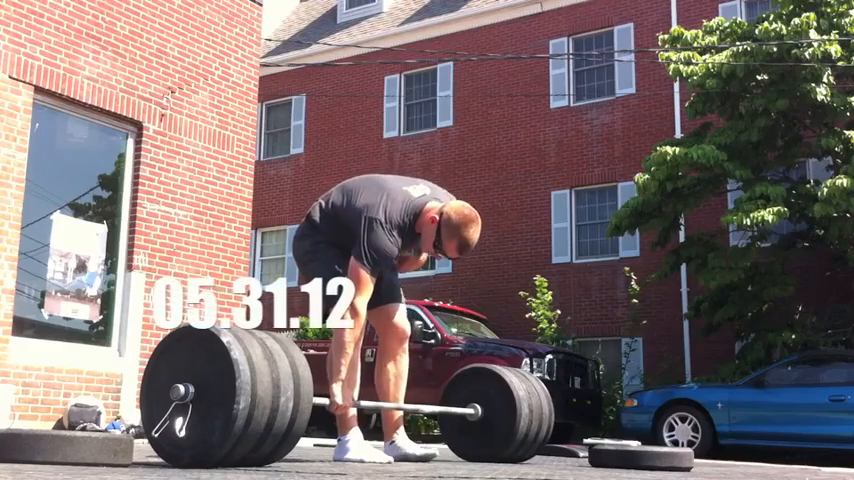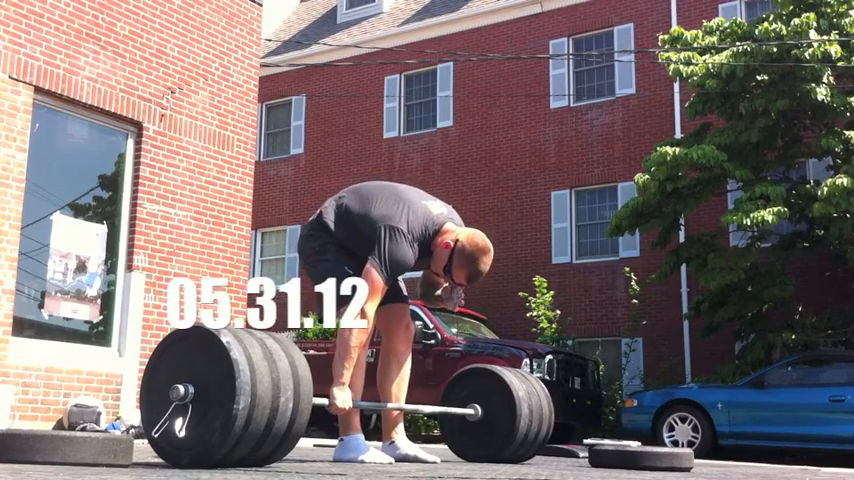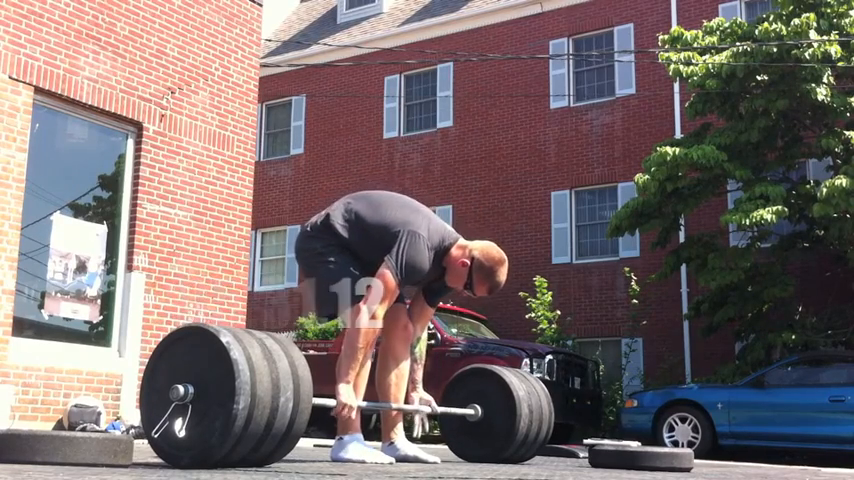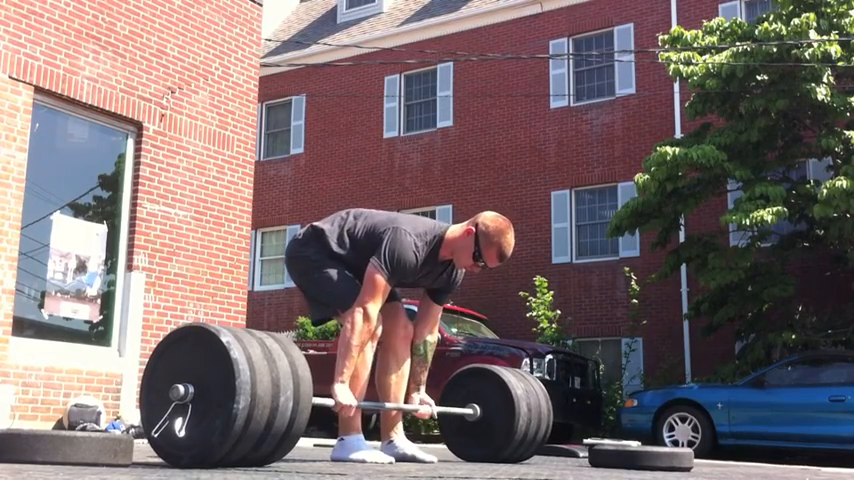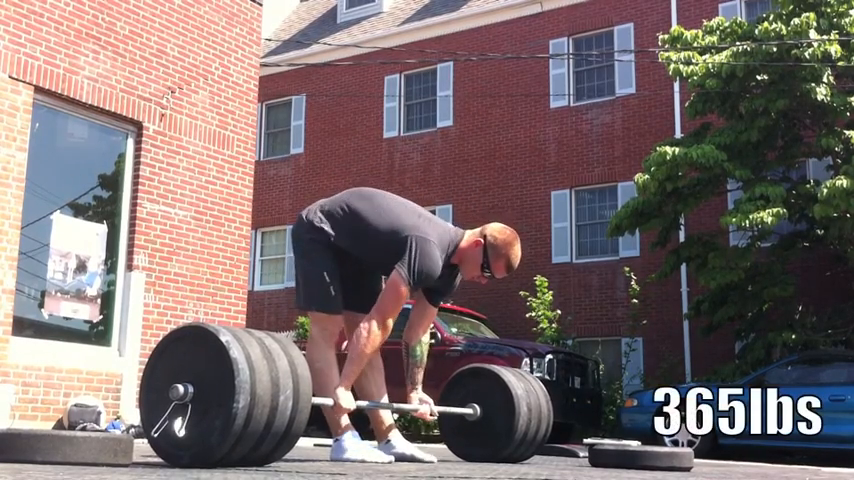
dt=1s
person 1, frame 1
left shoulder: (447, 208)
right shoulder: (383, 228)
right elbow: (355, 306)
left wrist: (419, 255)
right wrist: (339, 382)
left hip: (361, 246)
right hip: (321, 241)
left knee: (398, 331)
right knee: (349, 324)
left ankle: (395, 439)
right ankle: (349, 440)
person 1, frame 2
left shoulder: (457, 234)
right shoulder: (401, 240)
left elbow: (427, 291)
right elbow: (363, 311)
left wrist: (445, 296)
right wrist: (340, 385)
left hip: (364, 245)
right hip: (326, 240)
left knee: (402, 331)
right knee: (361, 323)
left ankle: (394, 440)
right ankle: (350, 441)
person 1, frame 3
left shoulder: (446, 262)
right shoulder: (418, 250)
left elbow: (416, 328)
right elbow: (369, 311)
left wrist: (415, 388)
right wrist: (345, 383)
left hip: (361, 251)
right hip: (324, 242)
left knee: (400, 331)
right knee: (368, 324)
left ankle: (393, 440)
right ankle: (348, 441)
person 1, frame 4
left shoulder: (452, 269)
right shoulder: (406, 243)
left elbow: (426, 331)
right elbow: (365, 311)
left wrist: (417, 390)
right wrist: (341, 383)
left hip: (353, 260)
right hip: (314, 252)
left knee: (401, 332)
right knee: (370, 327)
left ankle: (393, 439)
right ankle: (349, 441)
person 1, frame 5
left shoulder: (449, 268)
right shoulder: (428, 253)
left elbow: (417, 333)
right elbow: (381, 321)
left wrist: (415, 390)
right wrist: (343, 387)
left hip: (355, 247)
right hip: (321, 232)
left knee: (363, 335)
right knee: (327, 330)
left ankle: (389, 438)
right ankle: (344, 441)
